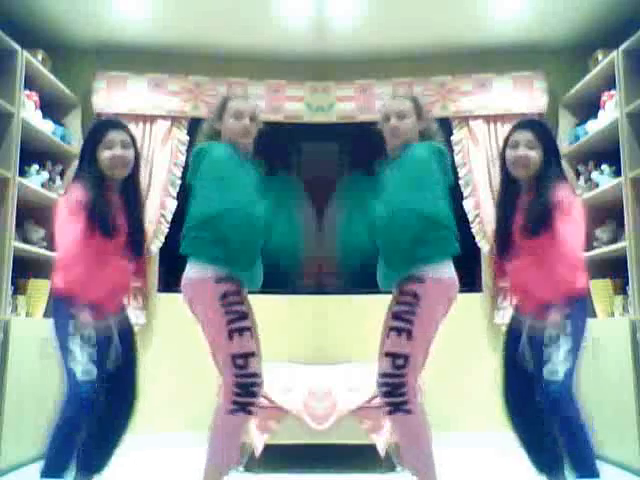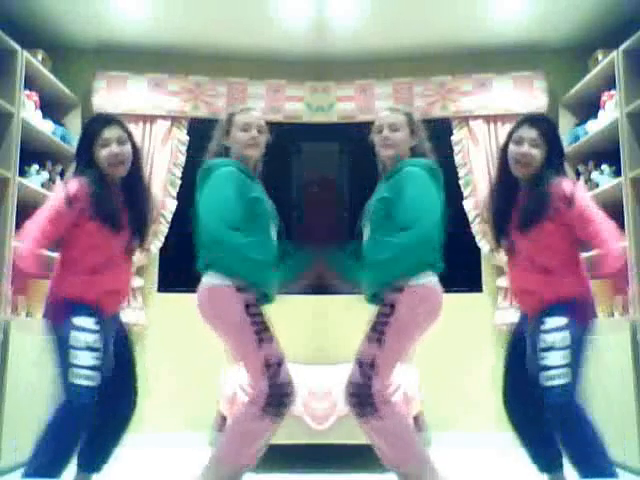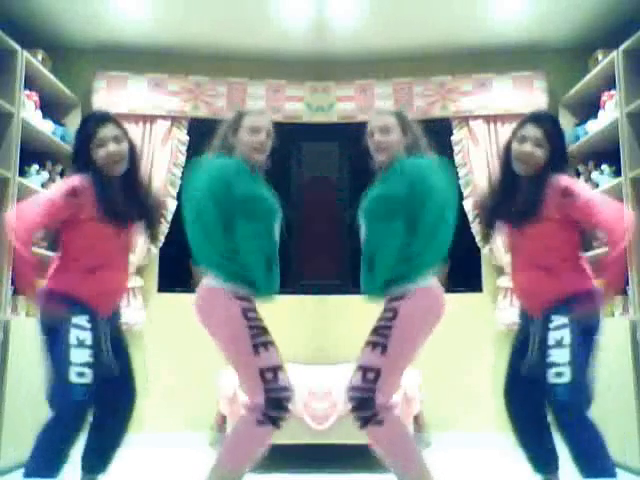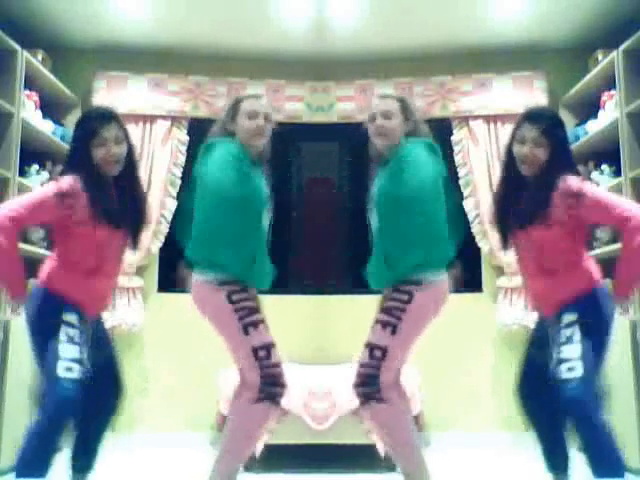
dt=1s
person 1, frame 1
left shoulder: (239, 166)
right shoulder: (218, 159)
left elbow: (248, 220)
right elbow: (239, 212)
left hip: (227, 282)
right hip: (212, 279)
left knee: (240, 385)
right knee: (244, 384)
person 1, frame 2
left shoulder: (249, 181)
right shoulder: (226, 177)
right elbow: (219, 235)
right wrist: (268, 271)
left hip: (240, 295)
right hip: (227, 291)
left knee: (272, 391)
right knee: (274, 391)
person 1, frame 3
left shoulder: (250, 183)
right shoulder: (227, 172)
right elbow: (201, 189)
right wrist: (217, 262)
left hip: (238, 297)
right hip: (227, 295)
left knee: (274, 398)
right knee: (271, 400)
person 1, frame 4
left shoulder: (253, 167)
right shoulder: (225, 155)
right elbow: (215, 188)
left hip: (239, 284)
right hip: (221, 283)
left knee: (258, 384)
right knee: (267, 382)
person 2, frame 1
left shoulder: (421, 159)
right shoulder: (399, 166)
left elbow: (407, 210)
right elbow: (390, 219)
left hip: (427, 279)
right hip: (411, 282)
left knee: (395, 384)
right knee: (398, 384)
person 2, frame 2
left shoulder: (413, 177)
right shoulder: (390, 181)
left elbow: (421, 234)
left wrist: (368, 273)
right wrist: (344, 264)
left hip: (412, 292)
right hip: (399, 296)
left knee: (365, 391)
right knee: (367, 392)
person 2, frame 3
left shoulder: (412, 171)
right shoulder: (390, 182)
left elbow: (439, 191)
left wrist: (422, 262)
left hip: (412, 295)
right hip: (402, 297)
left knee: (368, 399)
right knee: (364, 397)
person 2, frame 4
left shoulder: (414, 156)
right shoulder: (386, 167)
left elbow: (423, 188)
left hip: (417, 283)
right hip: (400, 284)
left knee: (371, 382)
right knee: (381, 384)
person 3, frame 1
left shoulder: (559, 195)
right shoulder: (510, 201)
left elbow: (568, 253)
left wrist: (559, 308)
right wrist: (496, 288)
left hip: (558, 311)
right hip: (525, 313)
left knee: (555, 395)
right knee: (518, 400)
person 3, frame 2
left shoulder: (561, 191)
right shoulder: (508, 195)
left elbow: (606, 238)
left hip: (562, 309)
right hip: (531, 313)
left knee: (558, 401)
right knee: (518, 399)
person 3, frame 3
left shoulder: (561, 189)
right shoulder: (513, 193)
left elbow: (620, 222)
left wrist: (606, 289)
left hip: (569, 309)
right hip: (534, 312)
left knee: (565, 401)
right knee: (518, 397)
person 3, frame 4
left shoulder: (569, 190)
right shoulder: (516, 194)
right wrist: (541, 292)
left hip: (580, 307)
right hip: (551, 311)
left knee: (575, 398)
right knee: (533, 392)
person 4, frame 1
left shoulder: (129, 201)
right shoulder: (80, 195)
right elbow: (71, 253)
left wrist: (143, 292)
right wrist: (80, 308)
left hip: (114, 312)
right hip: (80, 310)
left knee: (121, 401)
right knee: (84, 395)
person 4, frame 2
left shoulder: (130, 195)
right shoulder: (78, 191)
right elbow: (33, 238)
left hip: (109, 313)
right hip: (77, 309)
left knee: (122, 399)
right knee: (81, 402)
person 4, frame 3
left shoulder: (126, 193)
right shoulder: (78, 188)
right elbow: (19, 222)
right wrist: (33, 290)
left hip: (105, 312)
right hip: (71, 309)
left knee: (121, 398)
right knee: (74, 402)
person 4, frame 4
left shoulder: (123, 191)
right shoulder: (70, 189)
left wrist: (98, 292)
left hip: (88, 311)
right hip: (58, 307)
left knee: (106, 392)
right knee: (64, 398)
